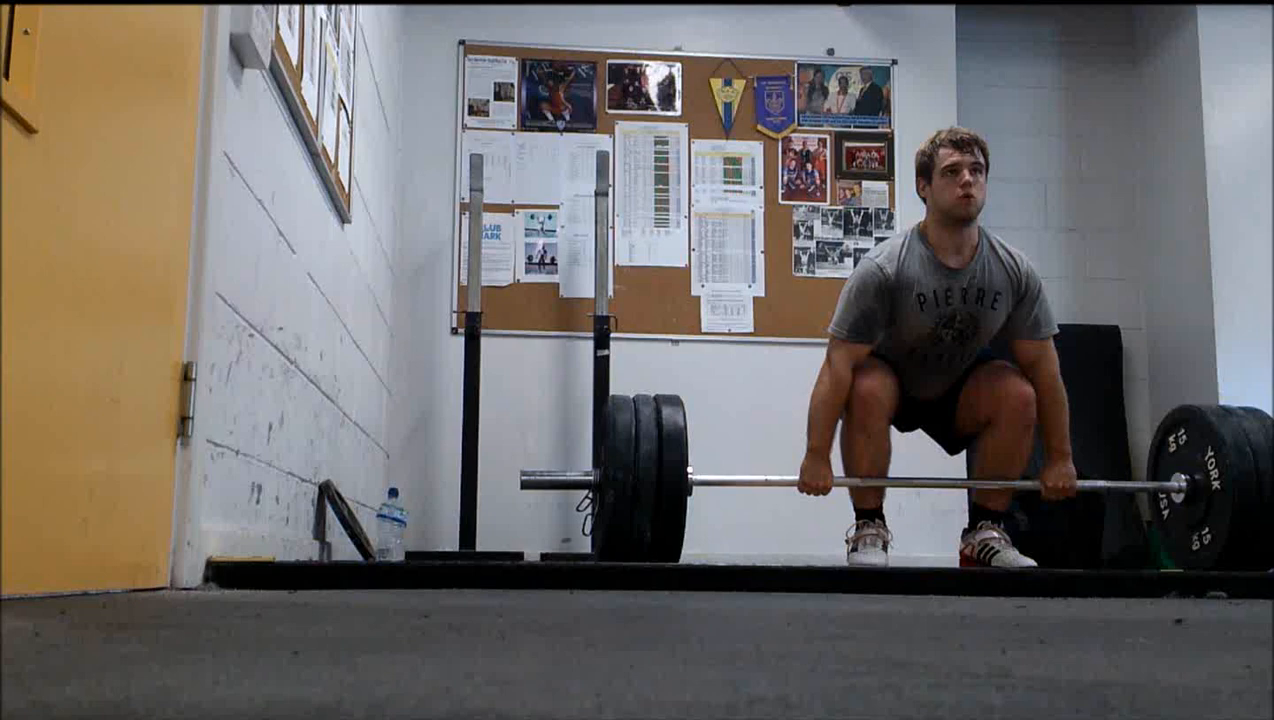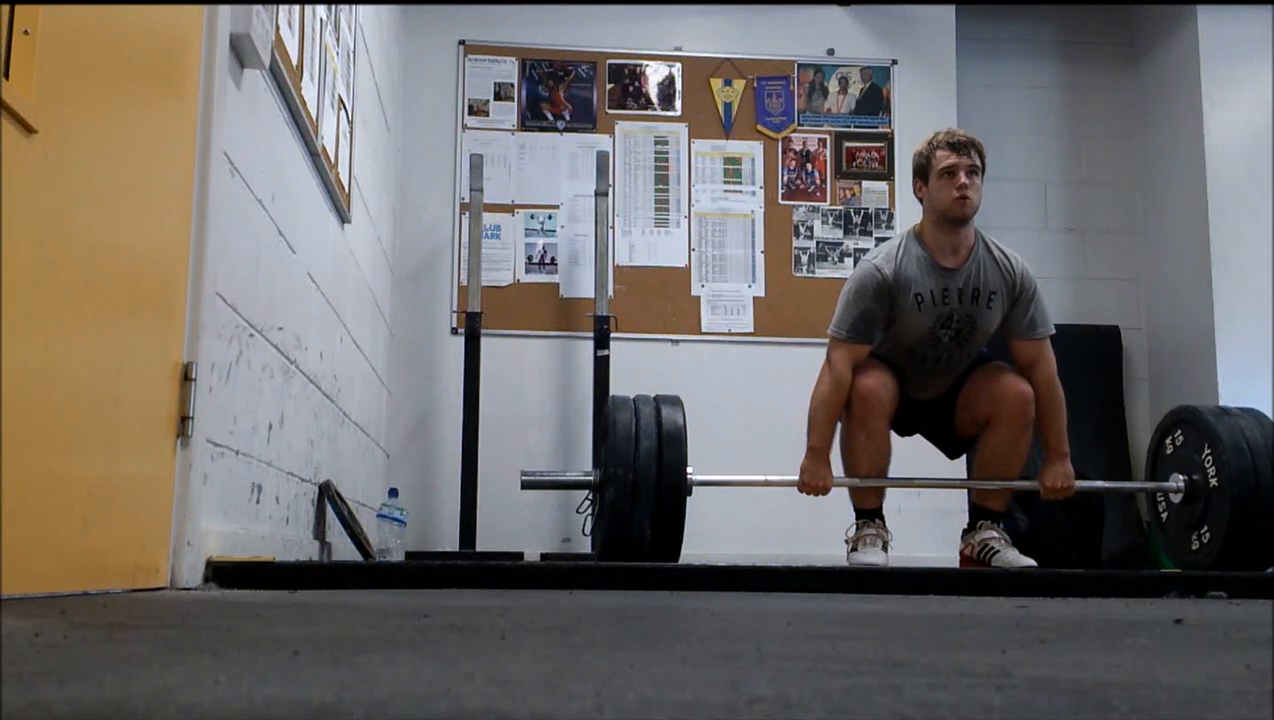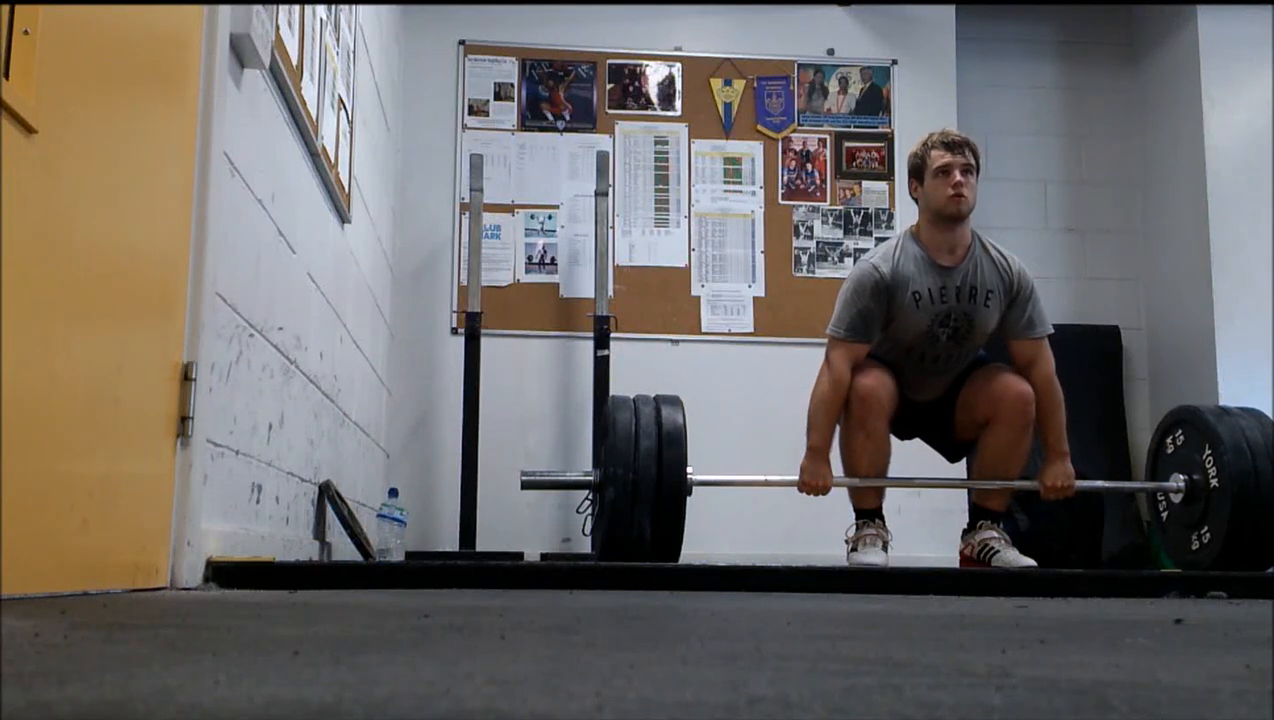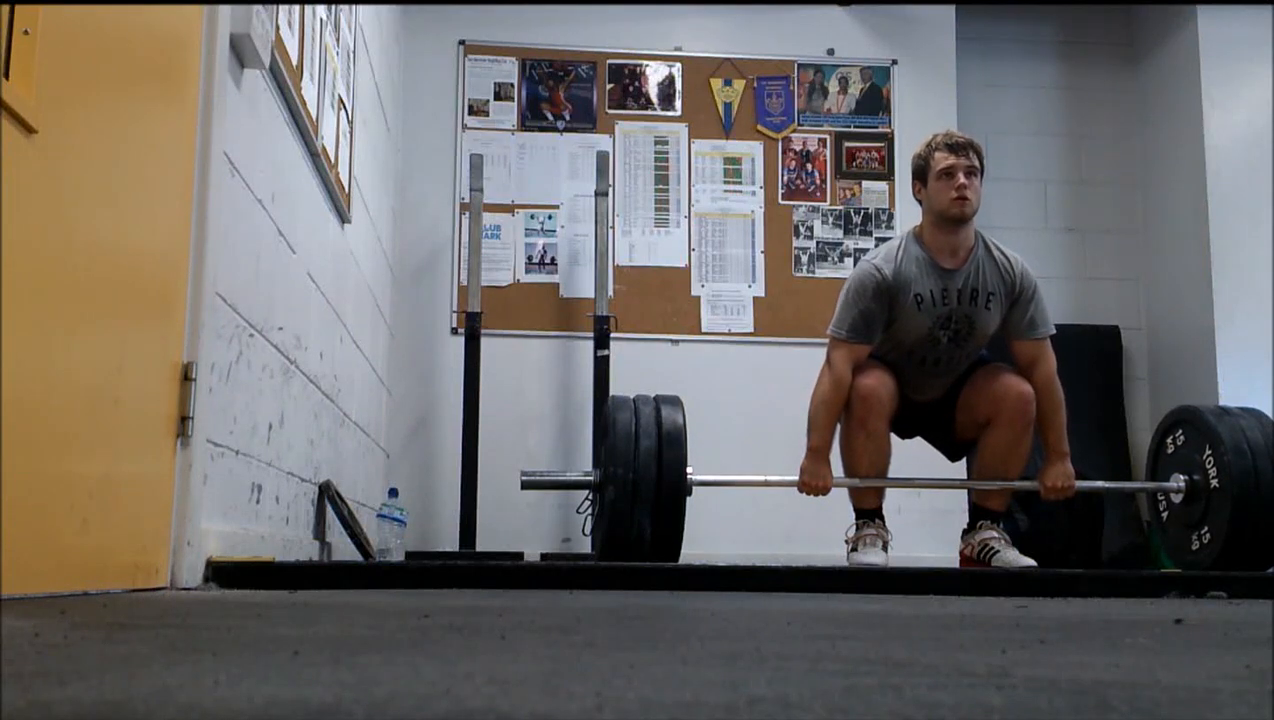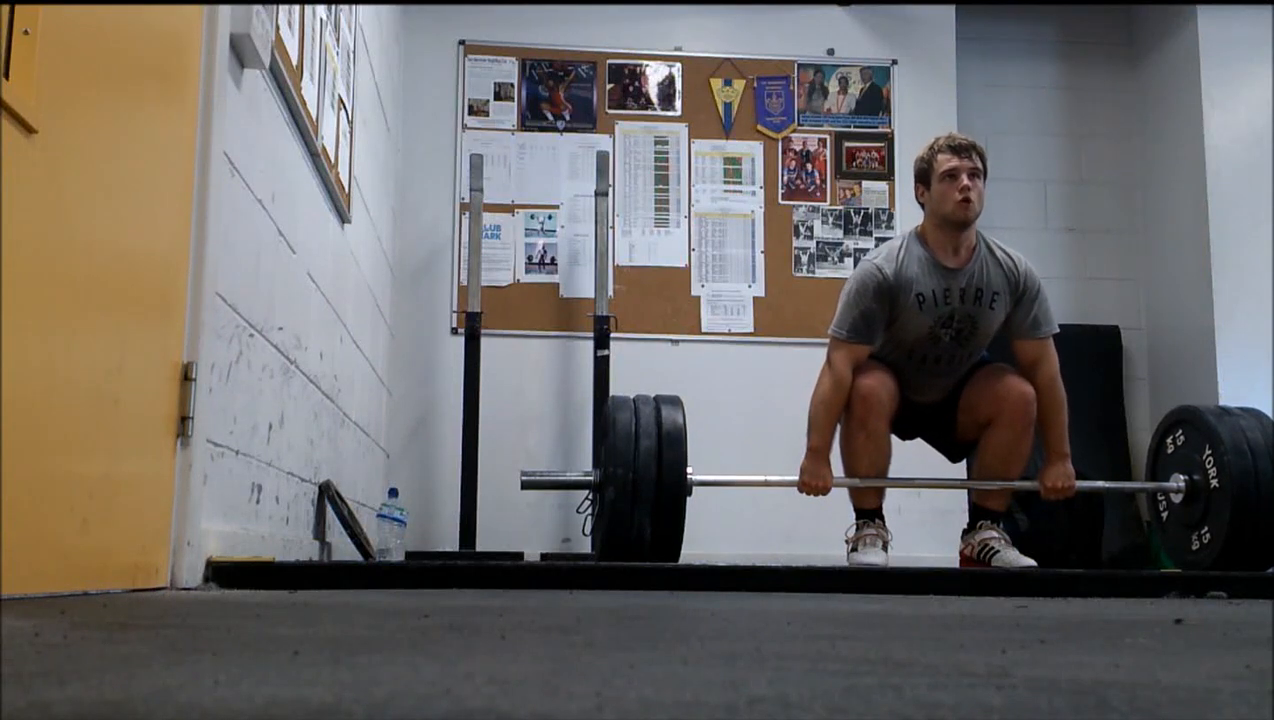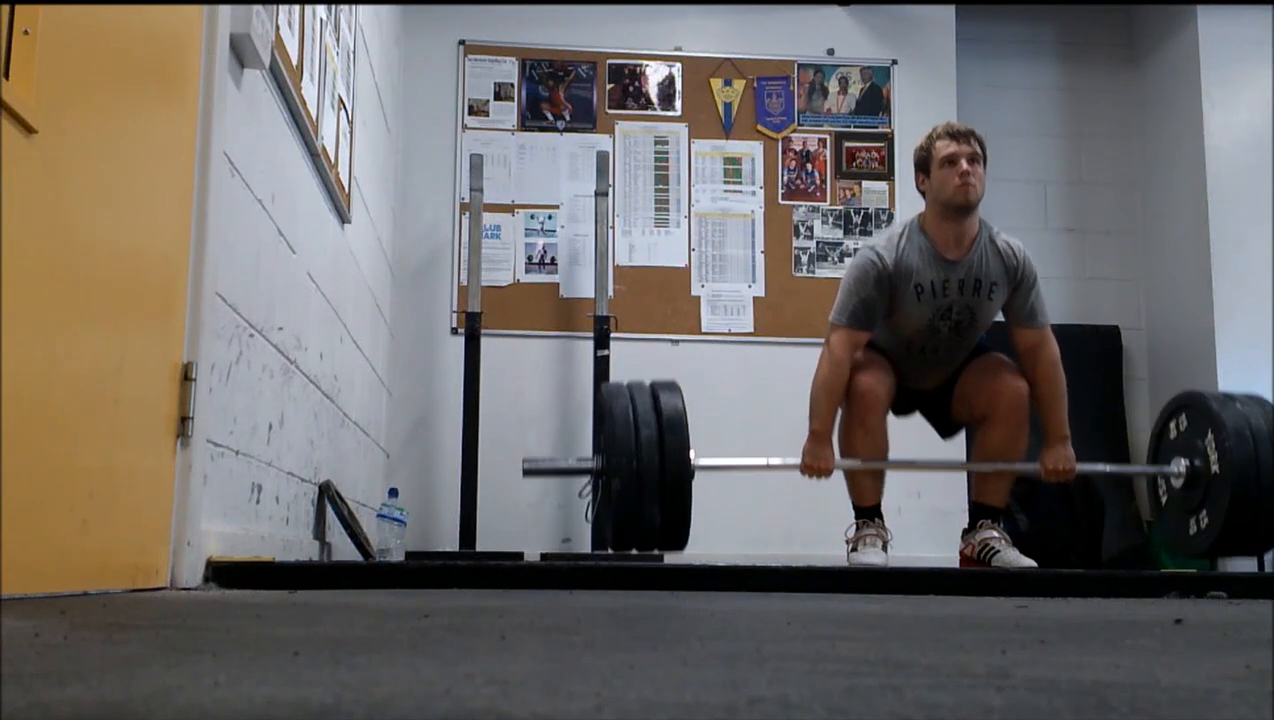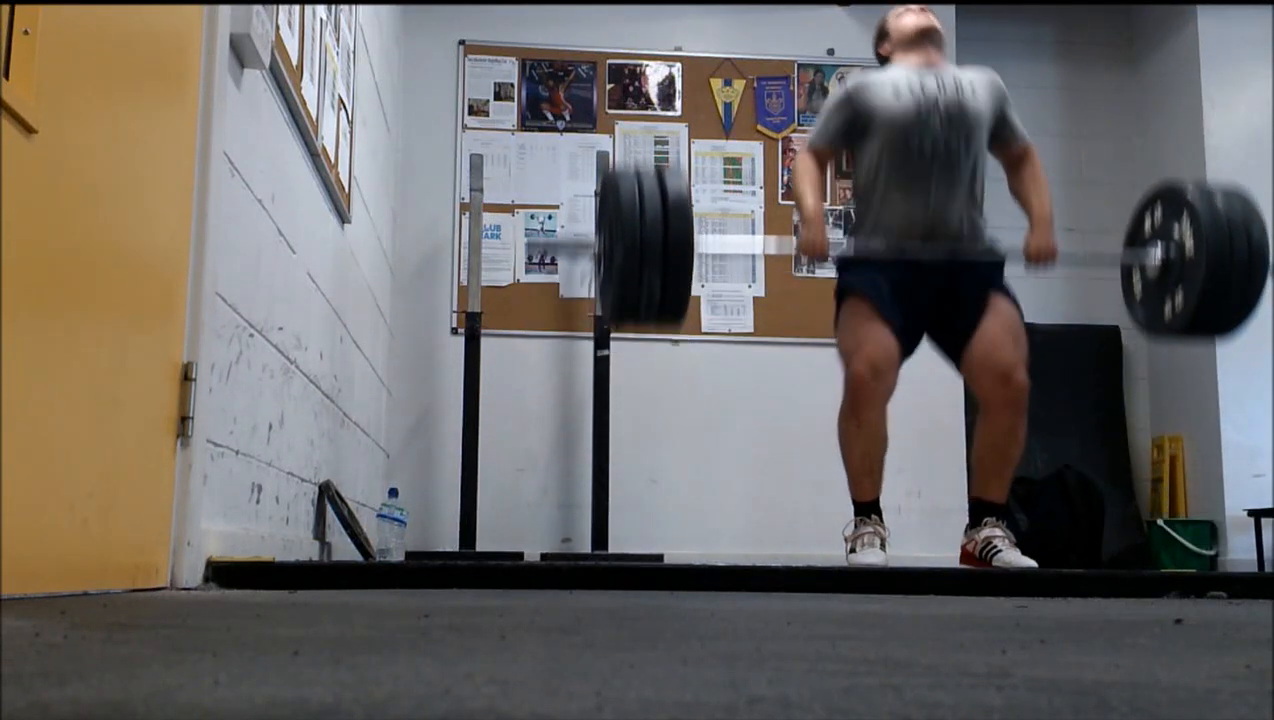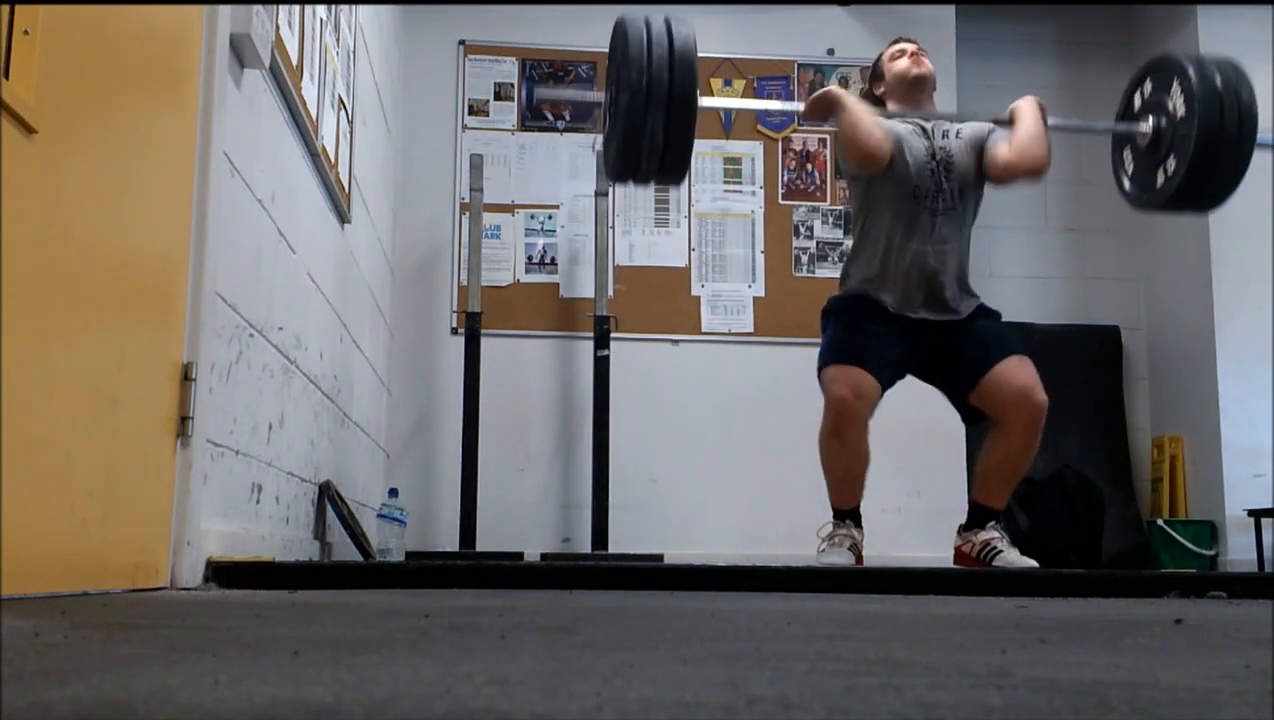
dt=0.5s
person 1, frame 1
left shoulder: (1015, 271)
right shoulder: (884, 268)
left elbow: (1043, 366)
right elbow: (839, 364)
left wrist: (1059, 458)
right wrist: (816, 457)
left hip: (958, 386)
right hip: (890, 379)
left knee: (1019, 396)
right knee: (866, 390)
left ankle: (983, 533)
right ankle: (868, 530)
person 1, frame 2
left shoulder: (1009, 272)
right shoulder: (883, 269)
left elbow: (1040, 365)
right elbow: (839, 364)
left wrist: (1058, 458)
right wrist: (816, 456)
left hip: (955, 389)
right hip: (889, 385)
left knee: (1017, 395)
right knee: (867, 389)
left ankle: (983, 532)
right ankle: (869, 529)
person 1, frame 3
left shoulder: (1006, 272)
right shoulder: (880, 269)
left elbow: (1038, 365)
right elbow: (837, 364)
left wrist: (1057, 457)
right wrist: (815, 456)
left hip: (955, 393)
right hip: (888, 389)
left knee: (1017, 395)
right knee: (865, 389)
left ankle: (983, 532)
right ankle: (868, 529)
person 1, frame 4
left shoulder: (1010, 272)
right shoulder: (882, 270)
left elbow: (1040, 366)
right elbow: (839, 365)
left wrist: (1058, 458)
right wrist: (816, 456)
left hip: (956, 393)
right hip: (889, 389)
left knee: (1017, 396)
right knee: (866, 390)
left ankle: (983, 532)
right ankle: (868, 529)
person 1, frame 5
left shoulder: (1013, 272)
right shoulder: (883, 270)
left elbow: (1042, 366)
right elbow: (839, 365)
left wrist: (1058, 458)
right wrist: (816, 457)
left hip: (957, 394)
right hip: (889, 392)
left knee: (1019, 397)
right knee: (866, 390)
left ankle: (983, 532)
right ankle: (868, 530)
person 1, frame 6
left shoulder: (1010, 259)
right shoulder: (884, 257)
left elbow: (1040, 348)
right elbow: (840, 348)
left wrist: (1059, 442)
right wrist: (818, 439)
left hip: (953, 371)
right hip: (886, 364)
left knee: (1013, 393)
right knee: (864, 389)
left ankle: (983, 532)
right ankle: (868, 530)
person 1, frame 7
left shoulder: (983, 84)
right shoulder: (866, 86)
left elbow: (1022, 155)
right elbow: (810, 154)
left wrist: (1042, 226)
right wrist: (812, 220)
left hip: (965, 260)
right hip: (881, 260)
left knee: (1008, 383)
right knee: (868, 380)
left ankle: (986, 531)
right ankle: (867, 530)
person 1, frame 8
left shoulder: (972, 136)
right shoulder: (877, 133)
left elbow: (1030, 162)
right elbow: (869, 147)
left wrist: (1028, 110)
right wrist: (839, 99)
left hip: (955, 311)
right hip: (876, 303)
left knee: (1027, 401)
right knee: (846, 399)
left ankle: (979, 532)
right ankle: (845, 531)
